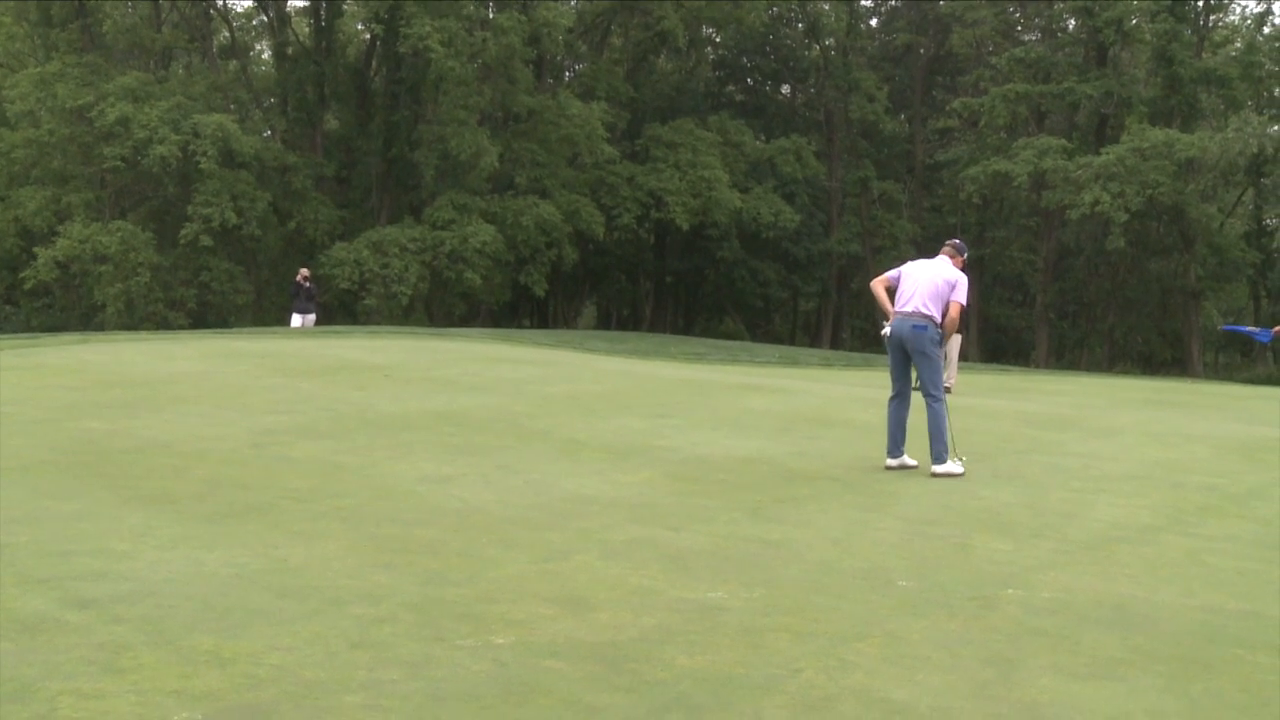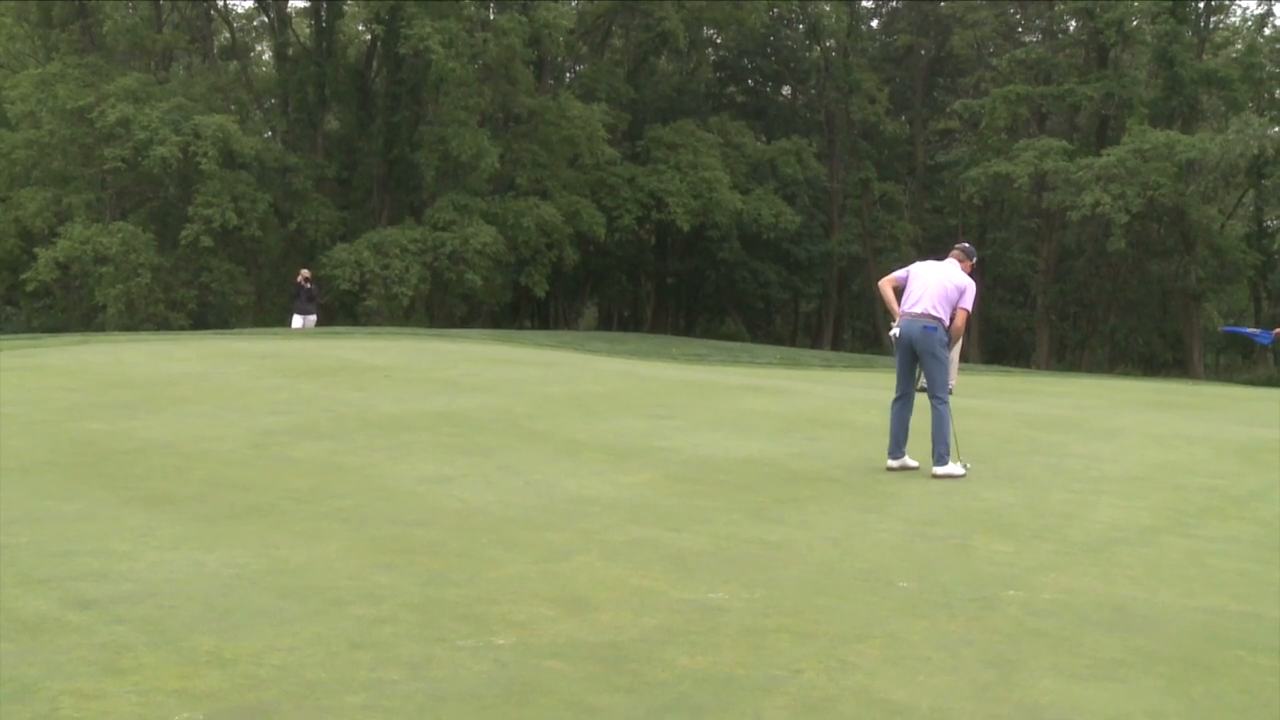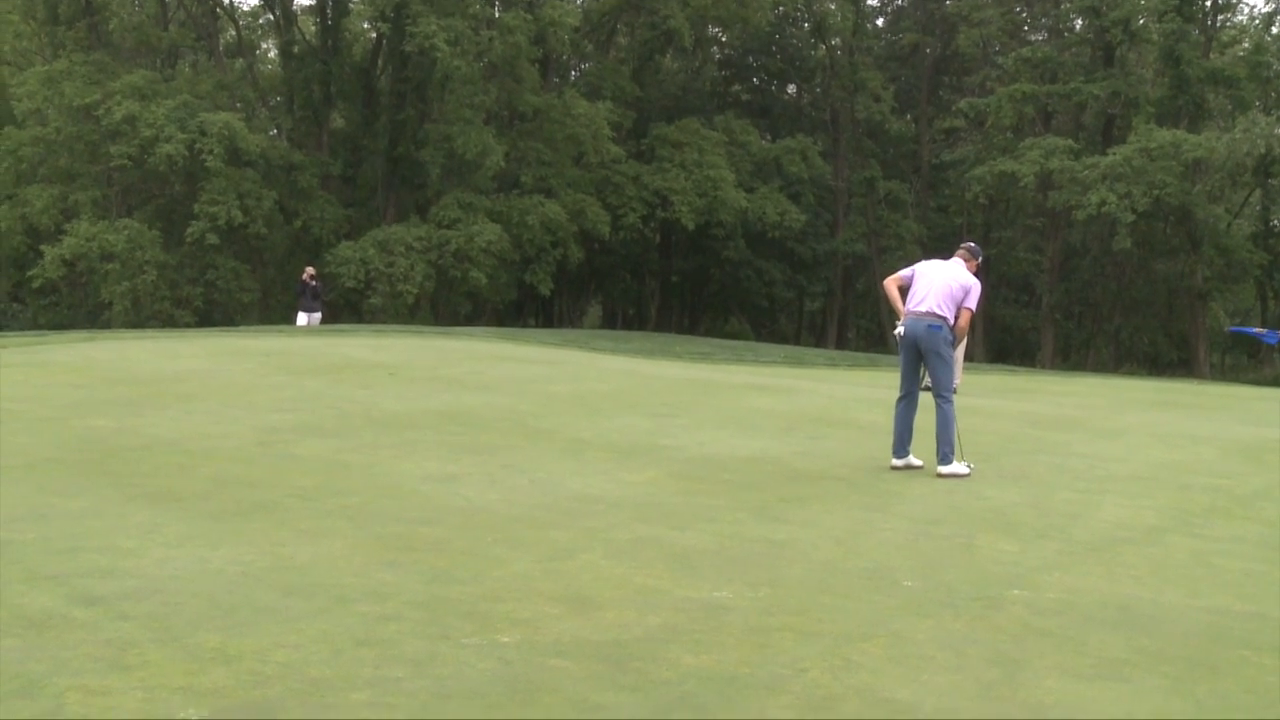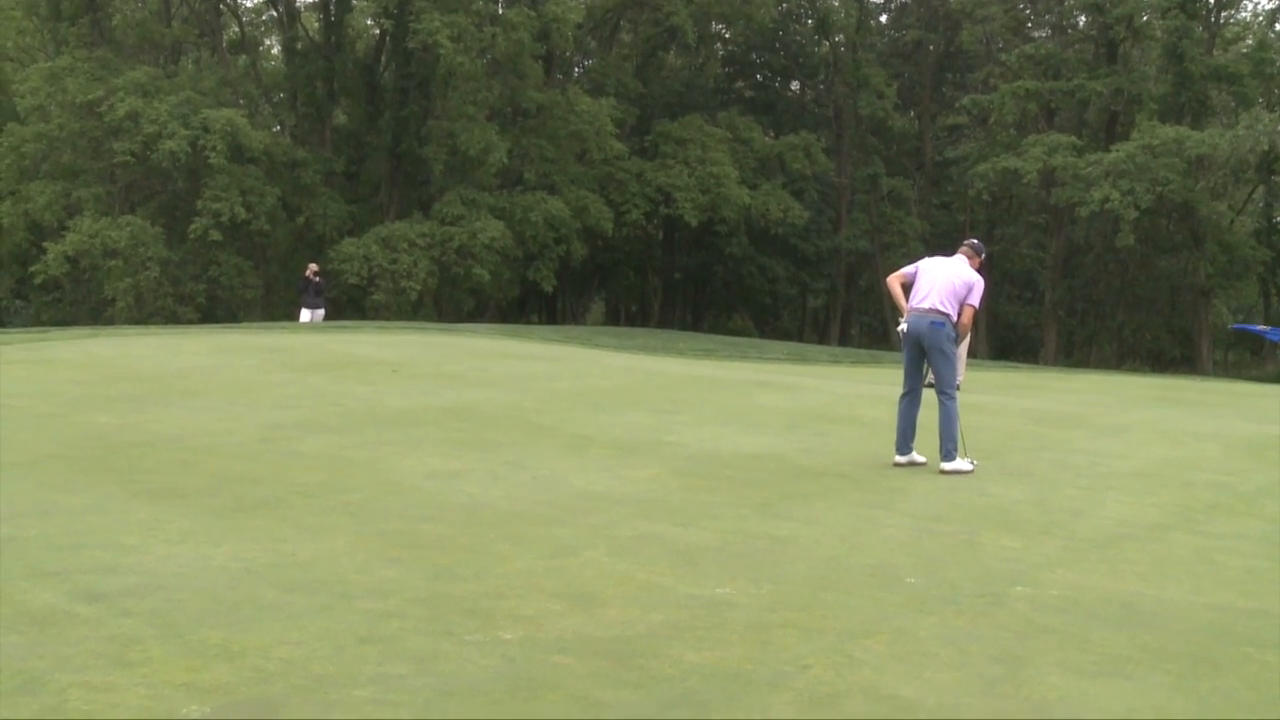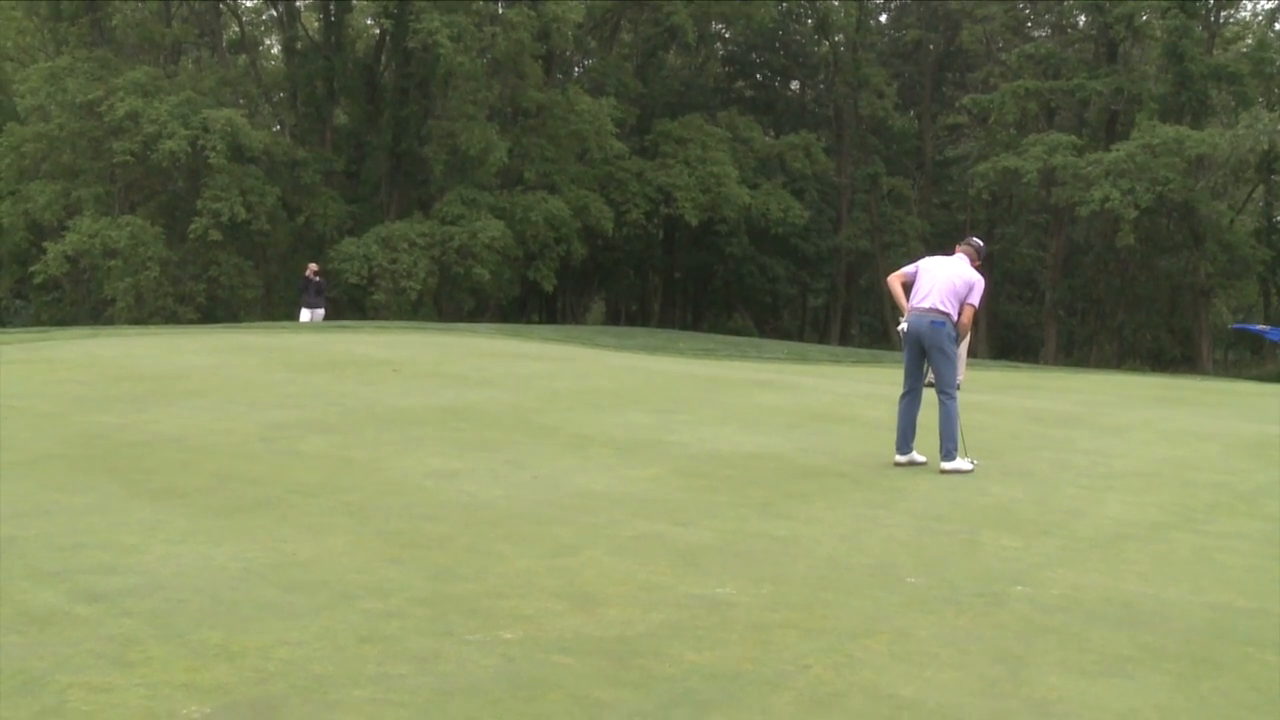
dt=0.3s
person 1, frame 1
left shoulder: (912, 265)
right shoulder: (958, 276)
left elbow: (876, 284)
right elbow: (952, 316)
left wrist: (892, 315)
right wrist: (943, 342)
left hip: (897, 327)
right hip: (923, 330)
left knee: (899, 393)
right knee: (934, 397)
left ankle: (895, 455)
right ankle: (940, 461)
person 1, frame 2
left shoulder: (920, 266)
right shoulder: (966, 281)
left elbow: (884, 283)
right elbow: (958, 324)
left wrist: (898, 316)
right wrist: (947, 348)
left hip: (905, 327)
right hip: (931, 331)
left knee: (903, 394)
right knee: (939, 399)
left ankle: (896, 456)
right ankle: (941, 462)
person 1, frame 3
left shoulder: (926, 264)
right shoulder: (972, 281)
left elbow: (890, 282)
right elbow: (962, 324)
left wrist: (903, 315)
right wrist: (952, 348)
left hip: (909, 326)
right hip: (936, 330)
left knee: (907, 393)
right knee: (943, 398)
left ankle: (900, 455)
right ankle: (946, 462)
person 1, frame 4
left shoulder: (929, 261)
right shoulder: (975, 277)
left elbow: (892, 279)
right elbow: (965, 321)
left wrist: (906, 312)
right wrist: (955, 344)
left hip: (913, 323)
right hip: (939, 326)
left knee: (911, 390)
right knee: (946, 394)
left ankle: (904, 452)
right ankle: (949, 458)
person 1, frame 5
left shoulder: (929, 261)
right shoulder: (975, 277)
left elbow: (893, 279)
right elbow: (965, 320)
left wrist: (907, 312)
right wrist: (955, 343)
left hip: (913, 322)
right hip: (939, 326)
left knee: (911, 389)
right knee: (947, 394)
left ankle: (904, 451)
right ankle: (949, 458)
